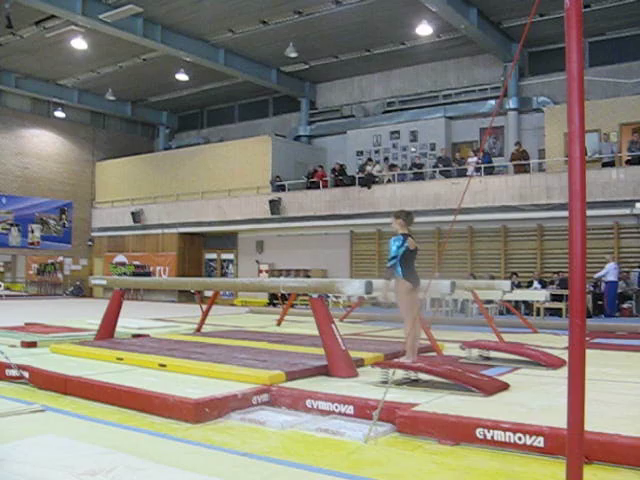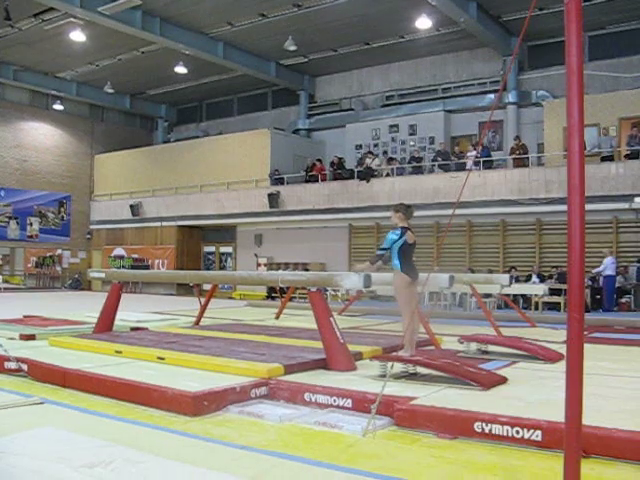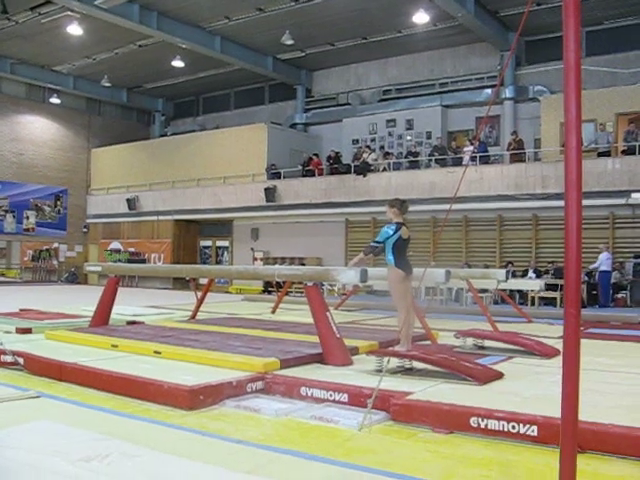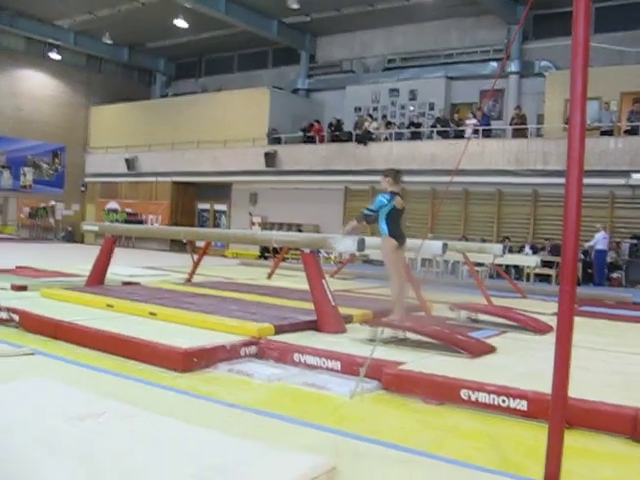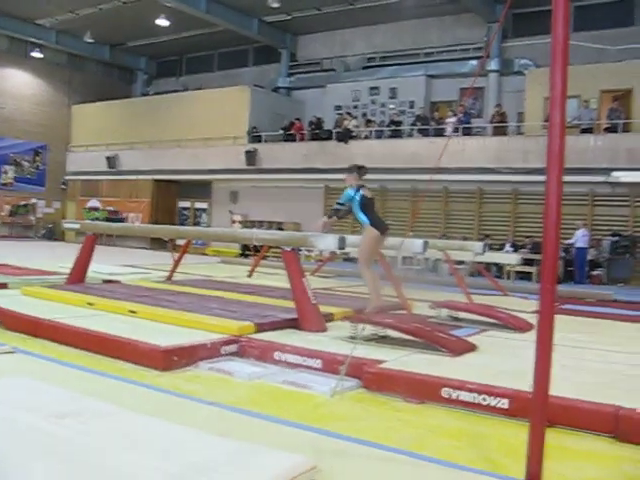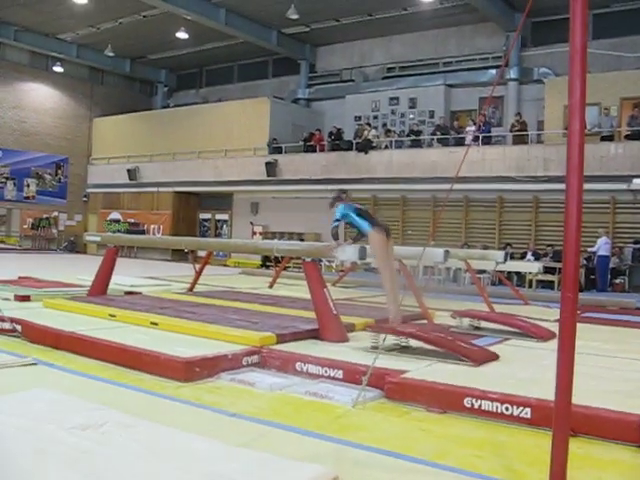
dt=0.3s
person 1, frame 1
left shoulder: (397, 239)
right shoulder: (411, 239)
left elbow: (392, 263)
left wrist: (387, 283)
right wrist: (392, 279)
left hip: (404, 280)
right hip: (413, 279)
left knee: (408, 319)
right knee: (414, 318)
left ankle: (409, 354)
right ankle: (412, 353)
person 1, frame 2
left shoulder: (396, 233)
right shoulder: (409, 233)
left elbow: (382, 251)
left wrist: (366, 265)
right wrist: (374, 265)
left hip: (402, 274)
right hip: (411, 273)
left knee: (406, 313)
right knee: (412, 312)
left ankle: (407, 348)
right ankle: (411, 347)
person 1, frame 3
left shoulder: (390, 228)
right shoulder: (403, 229)
left elbow: (374, 245)
right elbow: (384, 247)
left wrist: (358, 258)
right wrist: (366, 257)
left hip: (396, 270)
right hip: (405, 268)
left knee: (401, 308)
right knee: (407, 307)
left ankle: (403, 344)
right ankle: (407, 342)
person 1, frame 4
left shoulder: (385, 197)
right shoulder: (398, 198)
left elbow: (368, 213)
right elbow: (378, 216)
left wrist: (351, 225)
right wrist: (358, 224)
left hip: (390, 239)
right hip: (398, 238)
left knee: (395, 277)
right knee: (399, 276)
left ankle: (397, 313)
right ankle: (399, 311)
person 1, frame 5
left shoulder: (352, 191)
right shoulder: (363, 191)
left elbow: (337, 208)
right elbow: (347, 210)
left wrist: (325, 221)
right wrist: (332, 220)
left hip: (373, 230)
right hip: (380, 229)
left knee: (363, 265)
right knee: (366, 265)
left ankle: (375, 299)
right ankle: (375, 298)
person 1, frame 6
left shoulder: (342, 207)
right shoulder: (355, 208)
left elbow: (334, 228)
left wrist: (336, 242)
right wrist: (350, 242)
left hip: (375, 232)
right hip: (383, 230)
left knee: (386, 274)
right knee: (389, 272)
